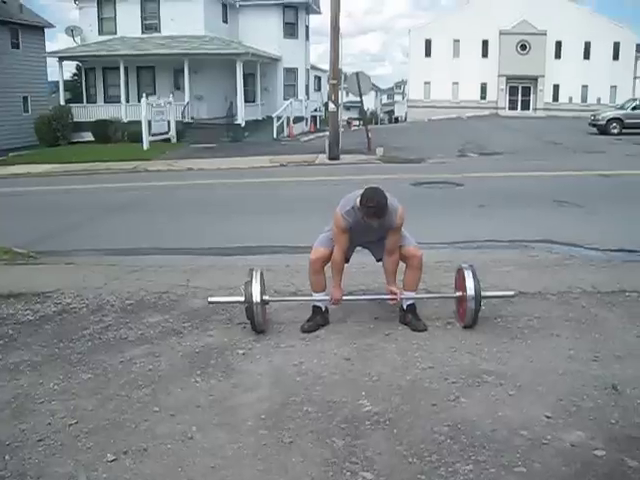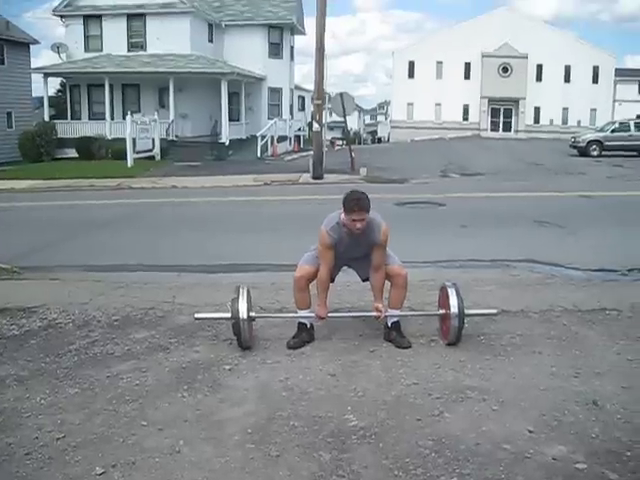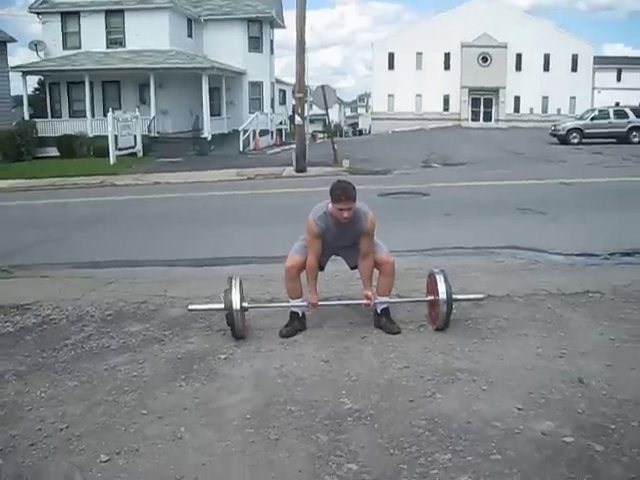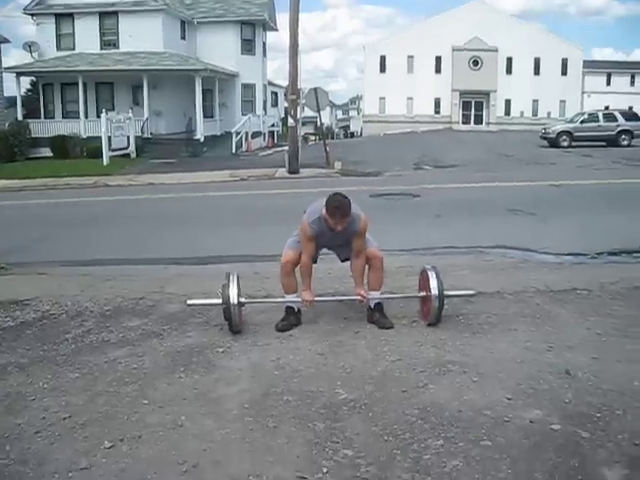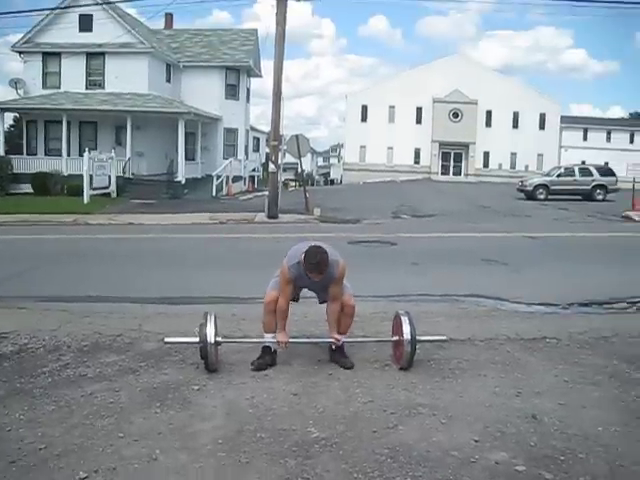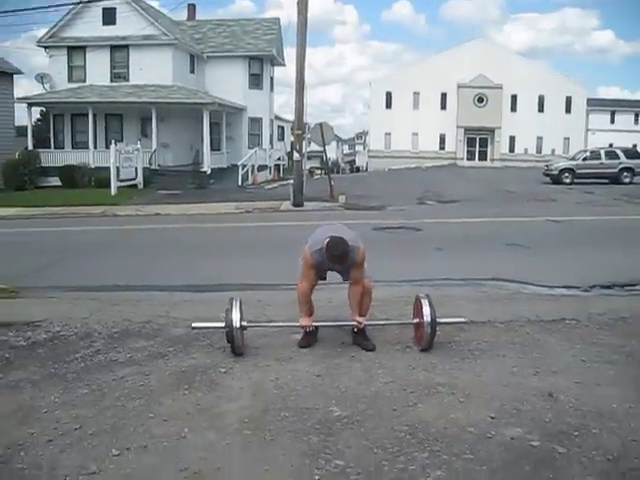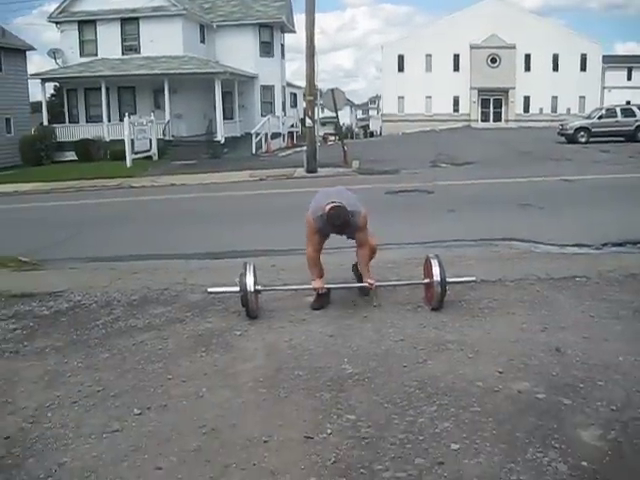
dt=0.3s
person 1, frame 1
left shoulder: (396, 213)
right shoulder: (343, 213)
left elbow: (391, 253)
right elbow: (339, 252)
left wrist: (391, 284)
right wrist: (336, 287)
right hip: (344, 233)
left knee: (415, 256)
right knee: (316, 259)
left ankle: (408, 309)
right ankle: (319, 311)
person 1, frame 2
left shoulder: (380, 229)
right shoulder: (328, 229)
left elbow: (377, 269)
right elbow: (325, 269)
left wrist: (378, 301)
right wrist: (321, 304)
left hip: (366, 255)
right hip: (329, 253)
left knee: (400, 275)
right knee: (300, 277)
left ankle: (392, 326)
right ankle: (305, 327)
person 1, frame 3
left shoulder: (367, 218)
right shoulder: (316, 219)
left elbow: (365, 257)
right elbow: (313, 257)
left wrist: (367, 288)
right wrist: (312, 291)
left hip: (354, 243)
right hip: (318, 243)
left knee: (388, 263)
right knee: (291, 267)
left ankle: (381, 313)
right ankle: (297, 316)
person 1, frame 4
left shoulder: (359, 221)
right shoulder: (310, 222)
left elbow: (358, 256)
right elbow: (306, 258)
left wrist: (359, 286)
right wrist: (306, 289)
left hip: (346, 239)
right hip: (312, 236)
left knee: (376, 257)
right knee: (286, 262)
left ankle: (375, 309)
right ankle: (292, 311)
person 1, frame 5
left shoulder: (338, 266)
right shoulder: (289, 266)
left elbow: (334, 301)
right elbow: (283, 301)
left wrist: (333, 331)
right wrist: (281, 331)
right hip: (294, 277)
left knee: (349, 305)
right knee: (270, 301)
left ankle: (336, 349)
right ankle: (269, 351)
person 1, frame 6
left shoulder: (358, 251)
right shoulder: (311, 252)
left elbow: (356, 284)
right elbow: (305, 285)
left wrist: (355, 315)
right wrist: (304, 316)
left hip: (348, 257)
right hip: (317, 253)
left knee: (366, 287)
right knee: (303, 285)
left ankle: (359, 331)
right ankle: (310, 330)
person 1, frame 7
left shoulder: (359, 215)
right shoulder: (313, 217)
left elbow: (362, 246)
right elbow: (312, 249)
left wrist: (366, 276)
right wrist: (316, 279)
left hip: (349, 216)
right hip: (321, 214)
left knee: (371, 246)
right knee: (314, 248)
left ankle: (358, 270)
right ankle: (322, 291)
